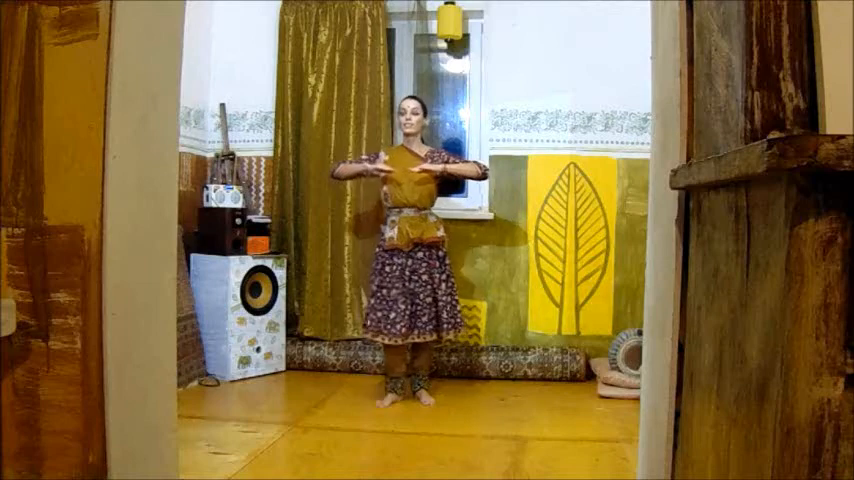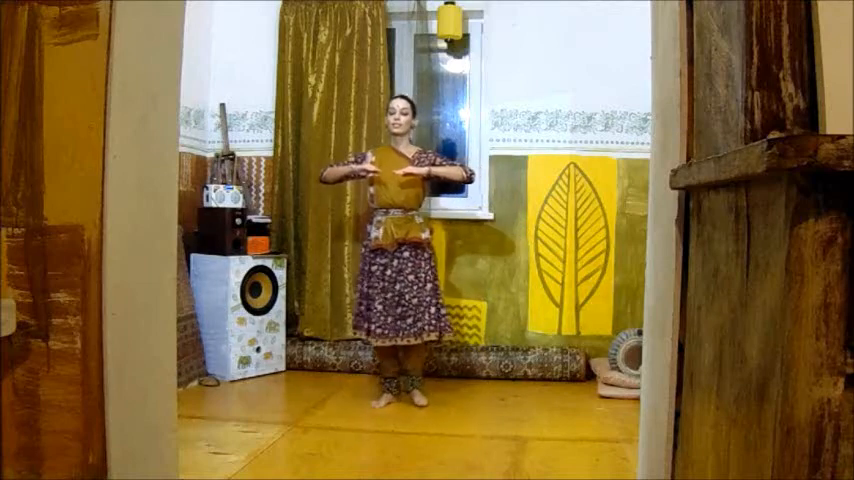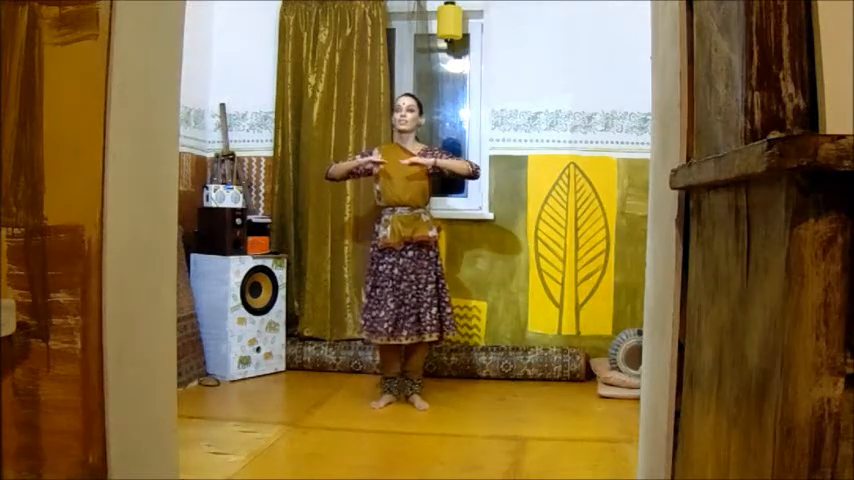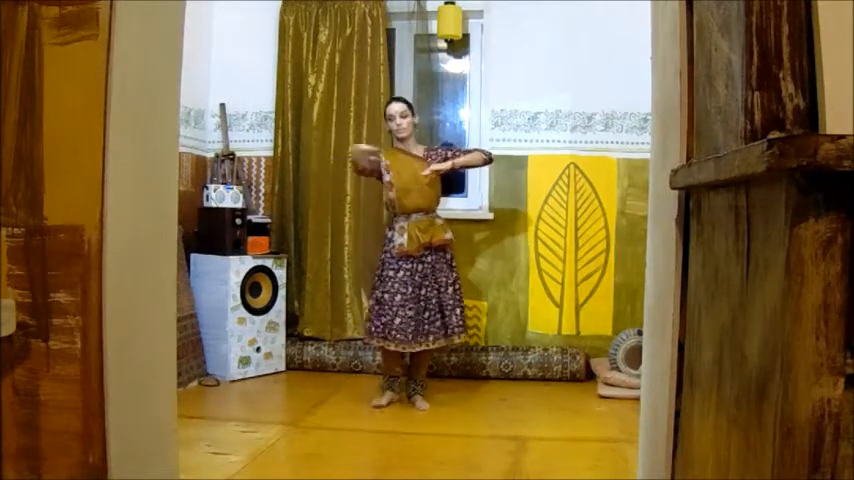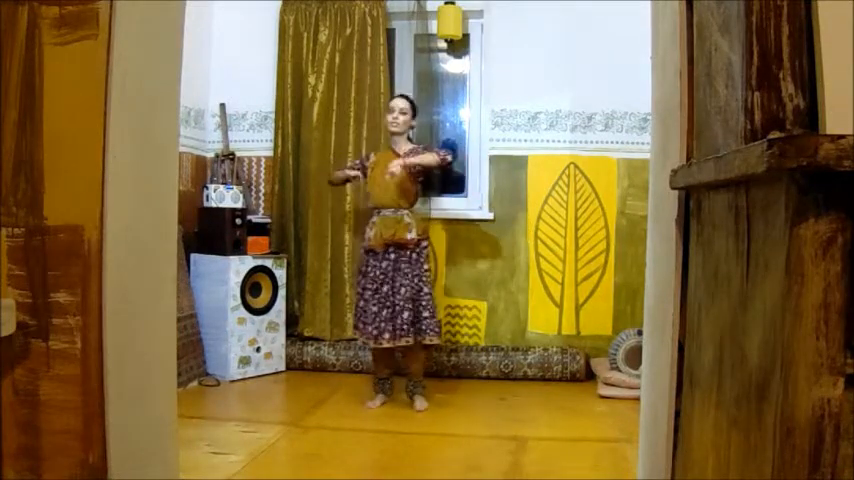
dt=1s
person 1, frame 1
left shoulder: (437, 156)
right shoulder: (384, 156)
left elbow: (482, 171)
right elbow: (337, 171)
left wrist: (440, 168)
right wrist: (368, 167)
left hip: (426, 238)
right hip: (393, 238)
left knee: (426, 311)
right knee: (391, 312)
left ankle: (421, 384)
right ankle: (394, 387)
person 1, frame 2
left shoulder: (425, 158)
right shoulder: (371, 156)
left elbow: (467, 175)
right elbow: (325, 176)
left wrist: (426, 170)
right wrist: (355, 168)
left hip: (413, 240)
right hip: (379, 240)
left knee: (416, 312)
right knee: (380, 313)
left ankle: (414, 383)
right ankle: (389, 387)
person 1, frame 3
left shoulder: (430, 154)
right shoulder: (377, 154)
left elbow: (473, 170)
right elbow: (331, 173)
left wrist: (431, 162)
right wrist: (360, 162)
left hip: (420, 238)
right hip: (387, 237)
left knee: (420, 313)
right knee: (383, 314)
left ankle: (413, 387)
right ankle: (389, 387)
person 1, frame 4
left shoulder: (437, 153)
right shoulder: (381, 160)
left elbow: (484, 157)
right elbow: (360, 166)
left wrist: (446, 165)
right wrist: (360, 154)
left hip: (434, 242)
right hip: (400, 244)
left knee: (430, 319)
right knee: (393, 318)
left ankle: (416, 389)
right ankle: (390, 385)
person 1, frame 5
left shoulder: (418, 154)
right shoulder: (372, 158)
left elbow: (445, 157)
right elbow: (333, 178)
left wrist: (404, 161)
right wrist: (349, 174)
left hip: (408, 237)
right hip: (376, 237)
left knee: (411, 314)
right knee: (376, 316)
left ankle: (415, 389)
right ankle: (382, 387)
